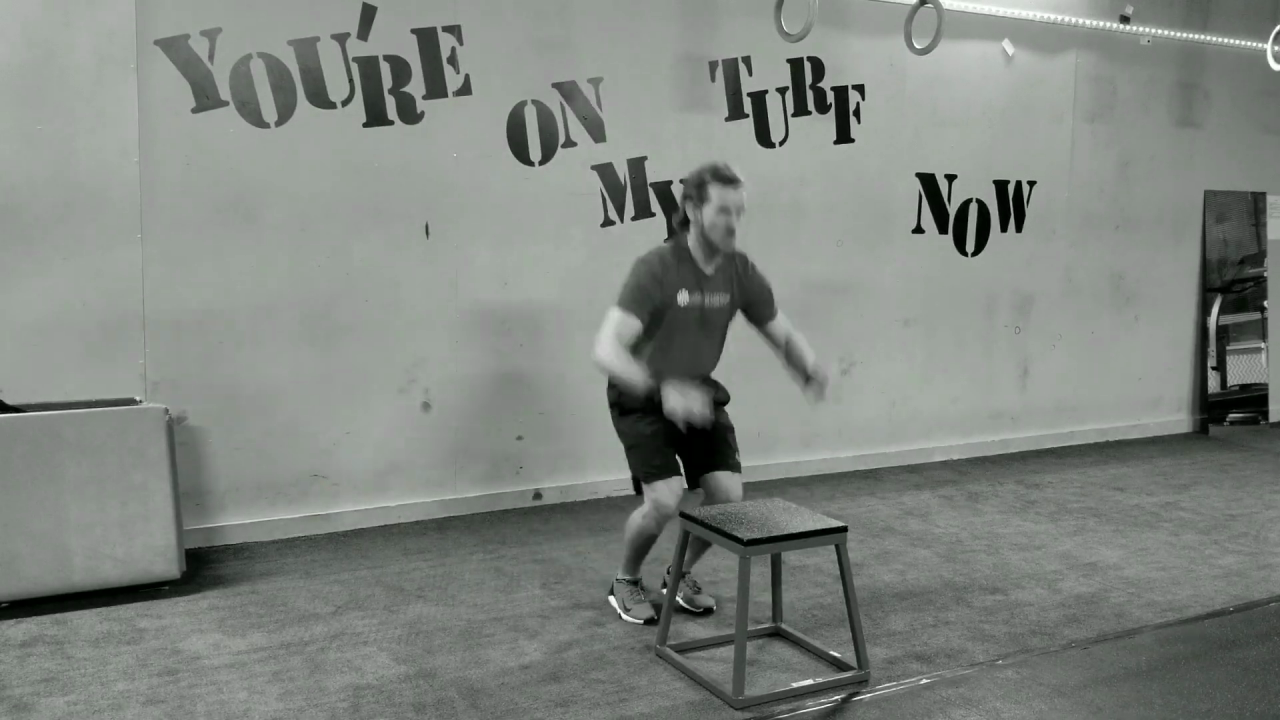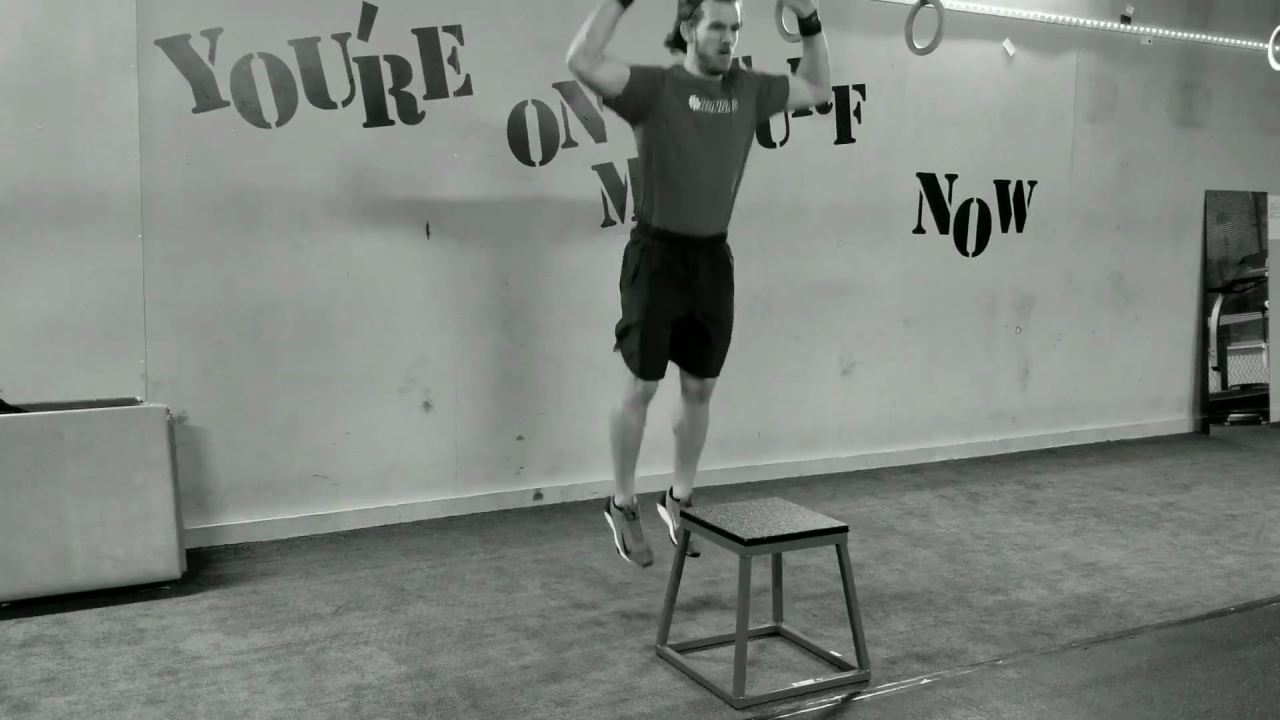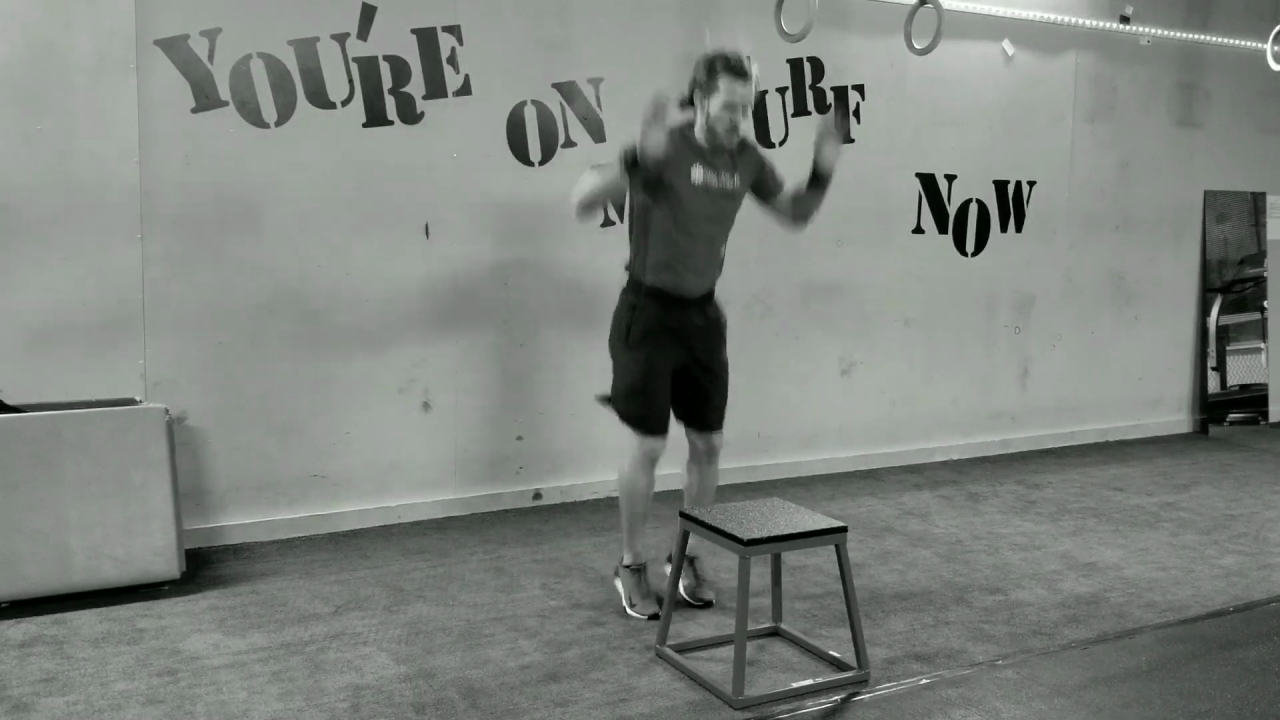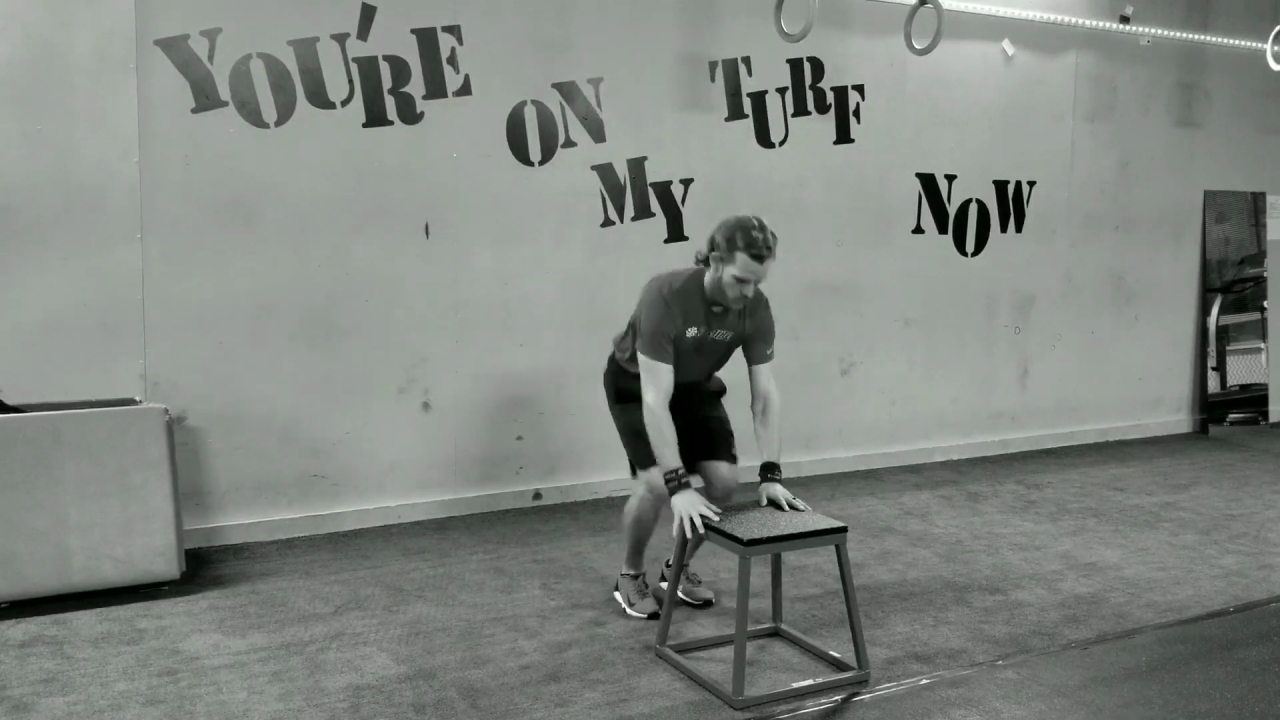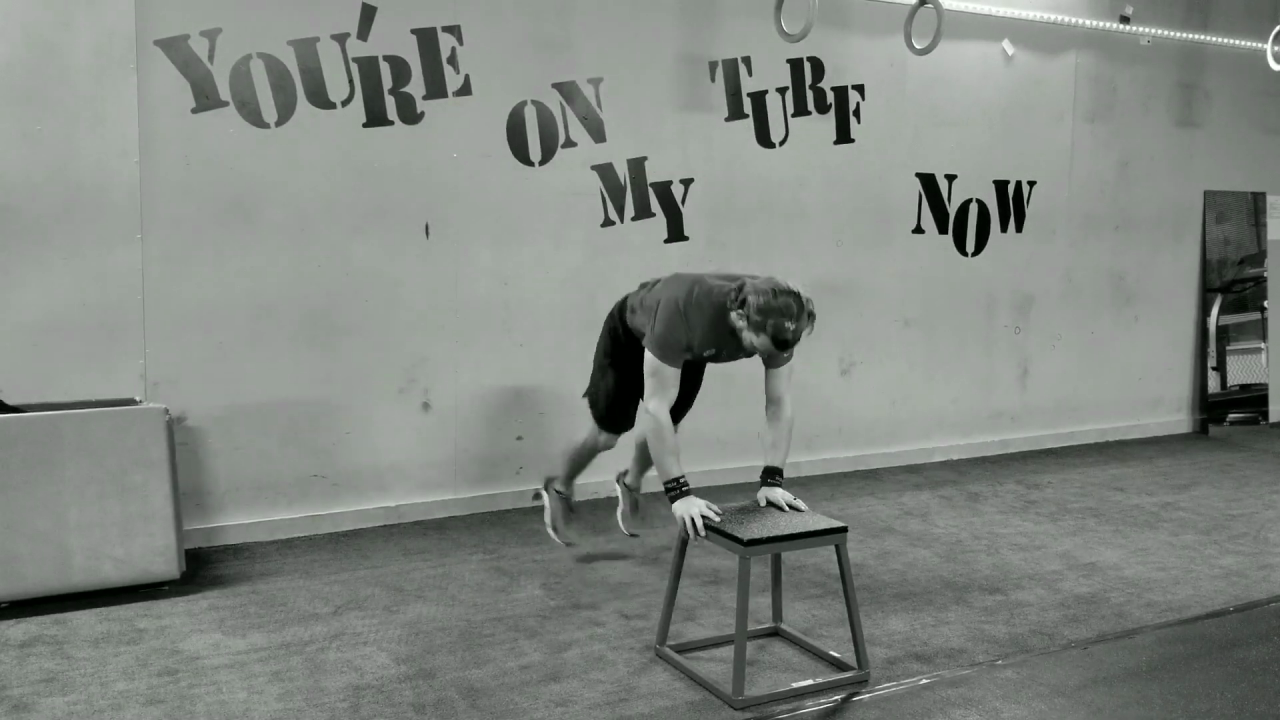
dt=0.3s
person 1, frame 1
left shoulder: (742, 273)
right shoulder: (654, 270)
left elbow: (782, 335)
right elbow: (605, 350)
left wrist: (807, 368)
right wrist: (661, 391)
left hip: (699, 391)
right hip: (641, 397)
left knee: (728, 496)
right knee: (663, 502)
left ankle: (680, 576)
right ankle: (626, 581)
person 1, frame 2
left shoulder: (746, 87)
right shoulder: (655, 85)
left elbow: (818, 89)
right elbow: (582, 64)
left hip: (713, 259)
right hip: (657, 256)
left knee: (699, 390)
right knee: (641, 387)
left ankle: (679, 498)
right ankle: (623, 504)
person 1, frame 3
left shoulder: (746, 157)
right shoulder: (661, 149)
left elbow: (796, 215)
right elbow: (583, 201)
left wrist: (821, 173)
right wrist: (638, 157)
left hip: (702, 315)
right hip: (648, 313)
left knee: (708, 447)
right knee: (649, 447)
left ankle: (687, 557)
right ankle: (631, 565)
person 1, frame 4
left shoulder: (755, 309)
right shoulder: (665, 296)
left elbow: (764, 395)
right elbow: (654, 398)
left wrist: (771, 475)
right wrist: (678, 487)
left hip: (696, 386)
right hip: (633, 381)
left knee: (724, 481)
right knee: (656, 482)
left ankle: (678, 568)
right ankle: (630, 575)
person 1, frame 5
left shoulder: (771, 323)
right shoulder: (684, 309)
left elbow: (780, 403)
right elbow: (655, 405)
left wrist: (773, 480)
right wrist: (679, 493)
right hip: (631, 335)
left knee: (666, 428)
right knee: (605, 435)
left ankle: (630, 484)
right ankle: (559, 490)
